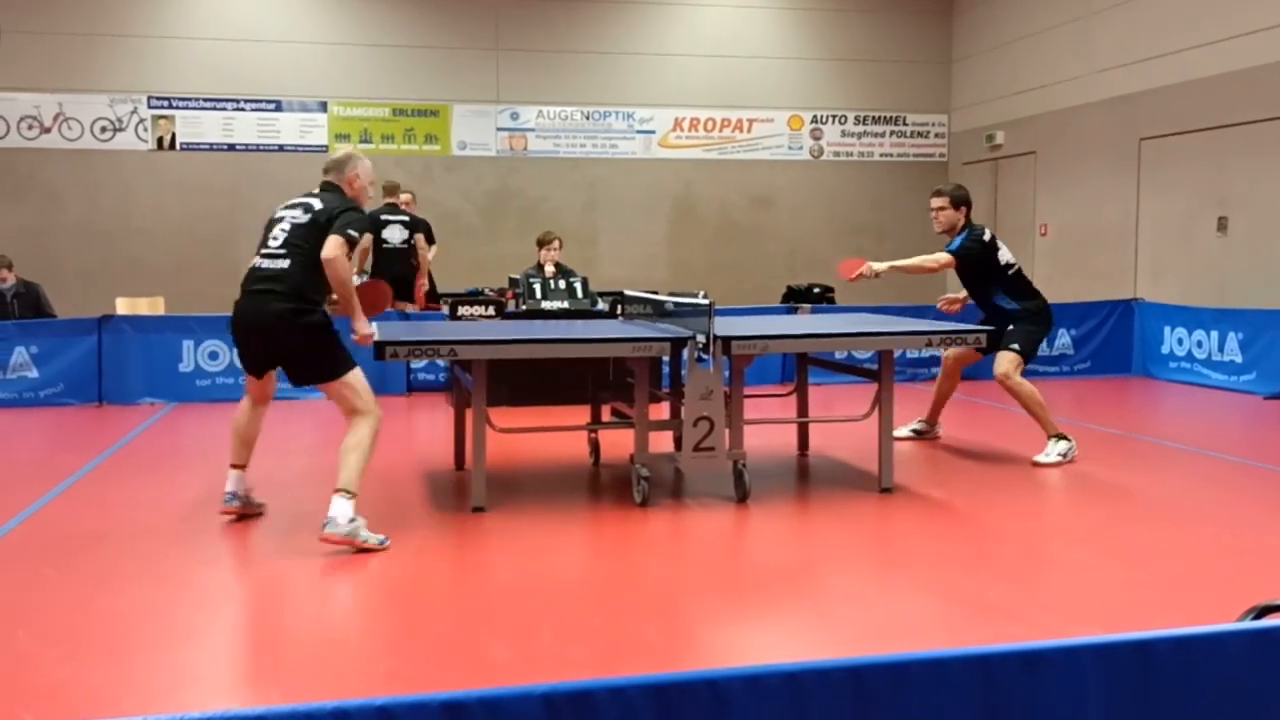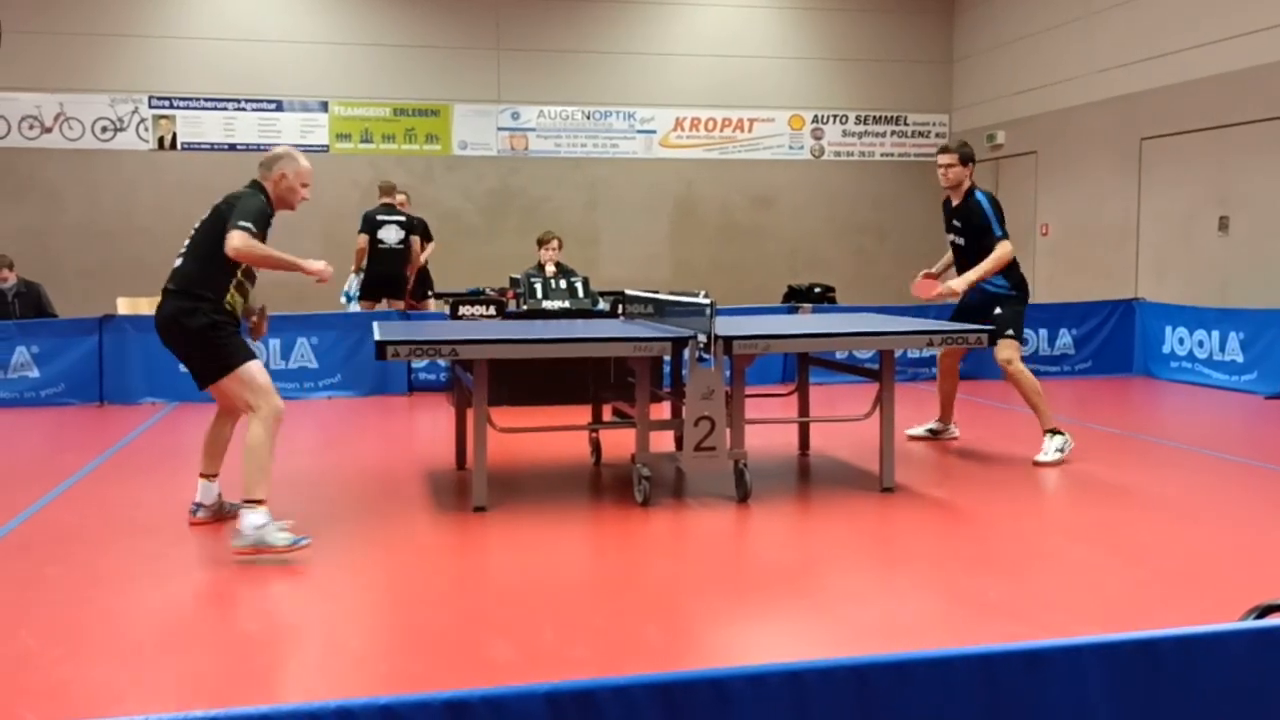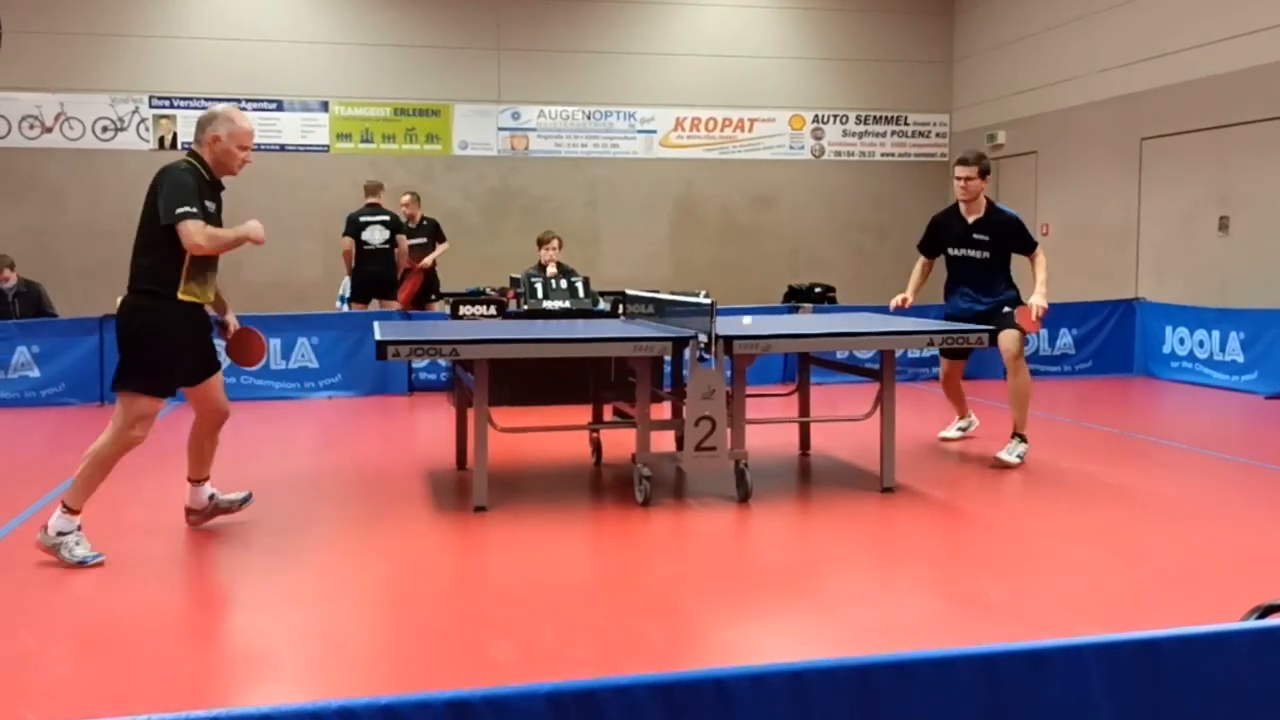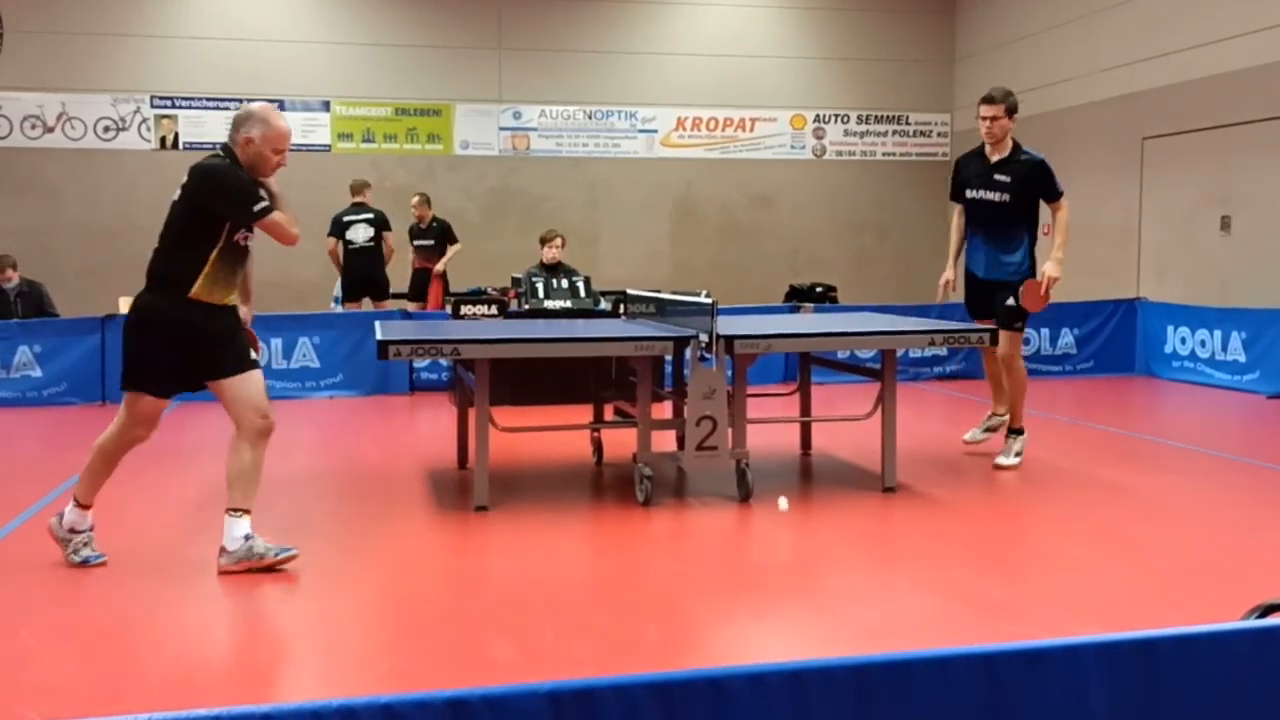
dt=0.3s
person 1, frame 1
left shoulder: (294, 207)
right shoulder: (349, 211)
right elbow: (331, 256)
left wrist: (338, 304)
right wrist: (357, 315)
left hip: (249, 314)
right hip: (293, 320)
left knee: (256, 397)
right knee: (364, 412)
left ankle: (236, 492)
right ankle: (341, 517)
person 1, frame 2
left shoulder: (241, 205)
right shoulder: (251, 204)
right elbow: (236, 247)
left wrist: (250, 315)
right wrist: (304, 266)
left hip: (189, 316)
right hip: (195, 318)
left knee: (233, 403)
right knee: (267, 409)
left ankle: (207, 500)
right ankle: (254, 522)
person 1, frame 3
left shoulder: (207, 186)
right shoulder: (179, 177)
right elbow: (196, 243)
left wrist: (225, 310)
right wrist: (245, 232)
left hip: (188, 319)
right hip: (155, 318)
left knee: (214, 412)
right knee: (131, 430)
left ankle: (200, 499)
right ankle: (61, 526)
person 1, frame 4
left shoulder: (240, 181)
right shoulder: (216, 176)
right elbow: (289, 234)
left wrist: (245, 305)
right wrist: (272, 192)
left hip: (214, 318)
right hip: (167, 315)
left knee: (257, 421)
right knee: (134, 428)
left ankle: (237, 541)
right ankle: (73, 520)
person 2, frame 1
left shoulder: (970, 240)
right shoulder: (965, 239)
left elbow: (937, 262)
left wrist: (887, 266)
right wrist: (964, 297)
left hip: (1028, 316)
right hip: (1002, 315)
left knee: (1005, 372)
right knee: (952, 359)
left ankle: (1060, 440)
right ankle: (929, 423)
person 2, frame 2
left shoulder: (981, 203)
right shoulder: (949, 206)
left elbow: (1005, 251)
left wrist: (967, 278)
right wrist: (938, 270)
left hip: (1004, 295)
right hip: (976, 297)
left knee: (1007, 359)
right knee: (946, 356)
left ankle: (1055, 435)
right ankle: (944, 423)
person 2, frame 3
left shoulder: (1006, 221)
right shoulder: (941, 222)
left elbow: (1036, 255)
right elbow: (925, 262)
left wrist: (1039, 291)
right wrist: (909, 295)
left hip: (1000, 302)
right hip: (958, 308)
left knee: (1011, 352)
right knee: (949, 375)
left ankle: (1019, 439)
right ankle: (965, 418)
person 2, frame 4
left shoulder: (1034, 166)
right shoulder: (965, 164)
left elbow: (1060, 209)
left wrist: (1054, 259)
right wrist: (951, 264)
left hip: (1017, 271)
right hip: (978, 271)
left knee: (1008, 352)
right knee: (987, 347)
left ankle: (1017, 431)
right ankle: (999, 411)
